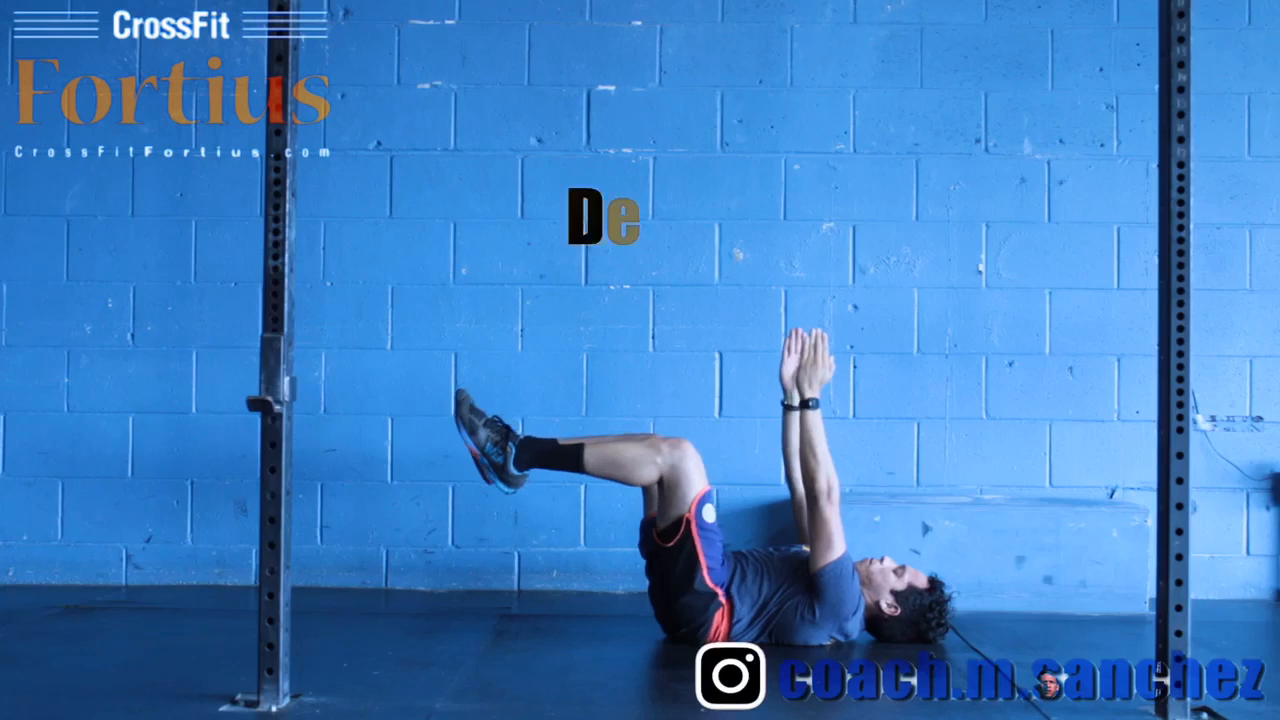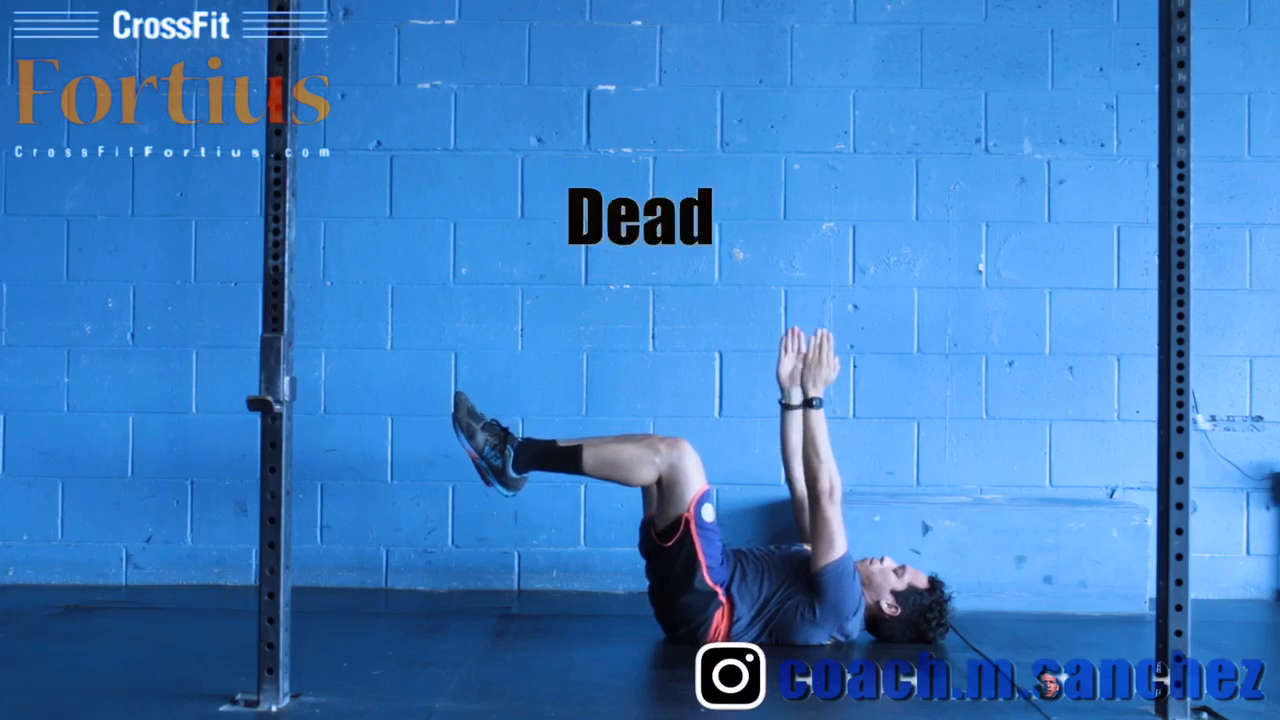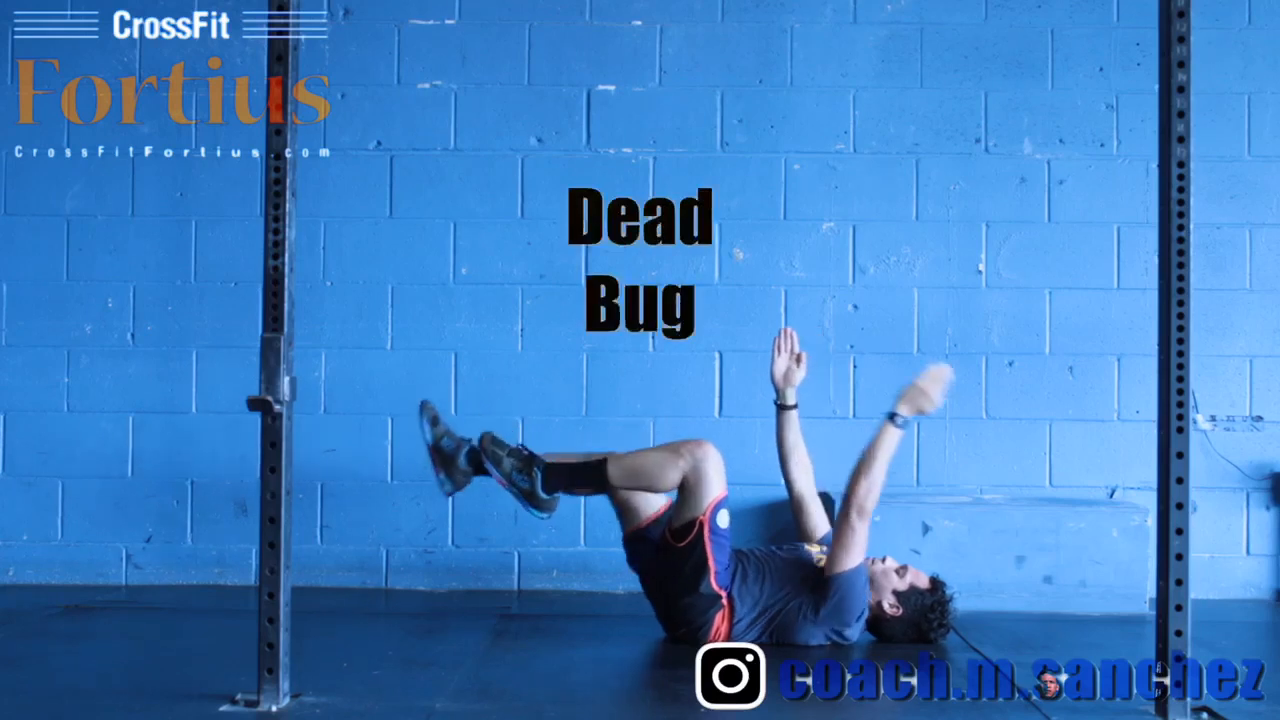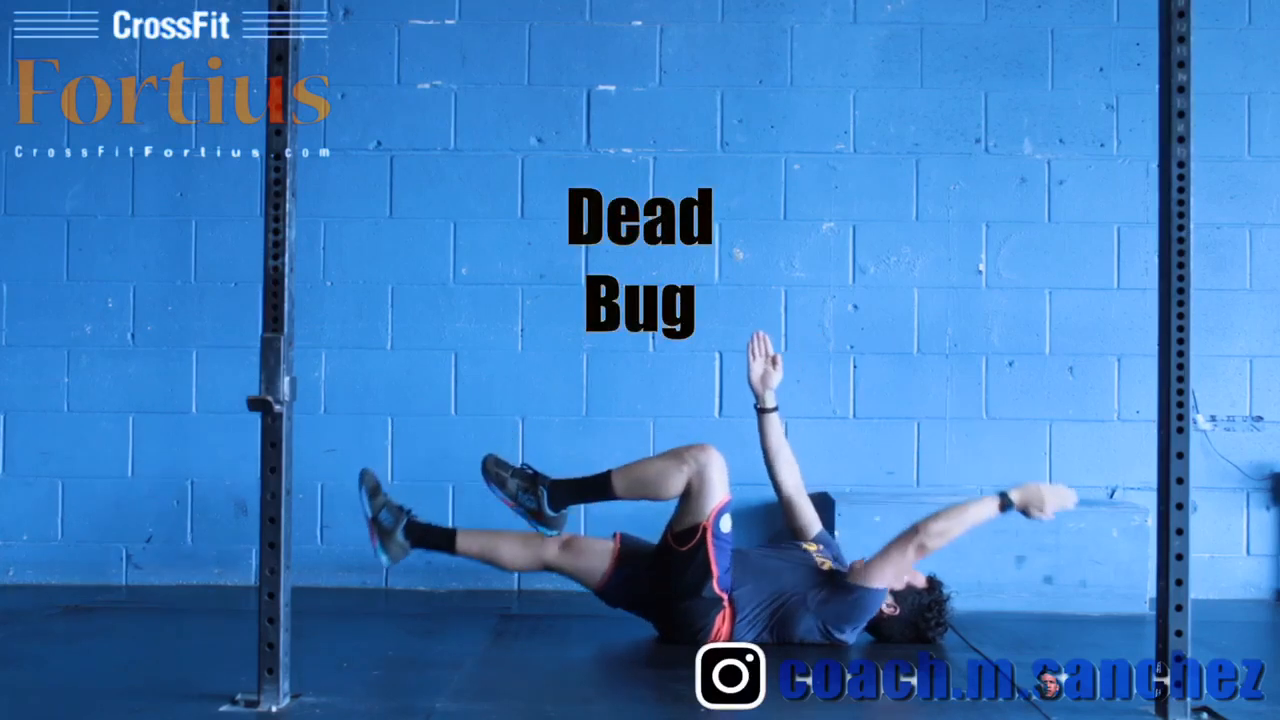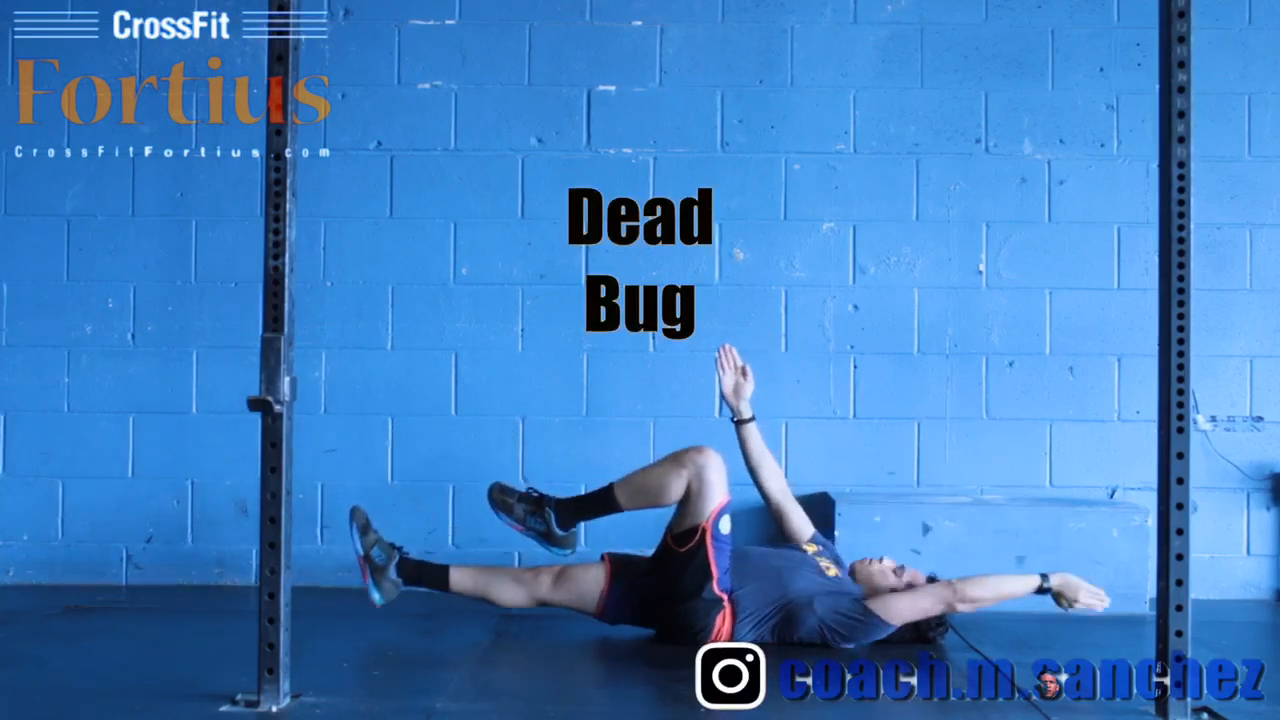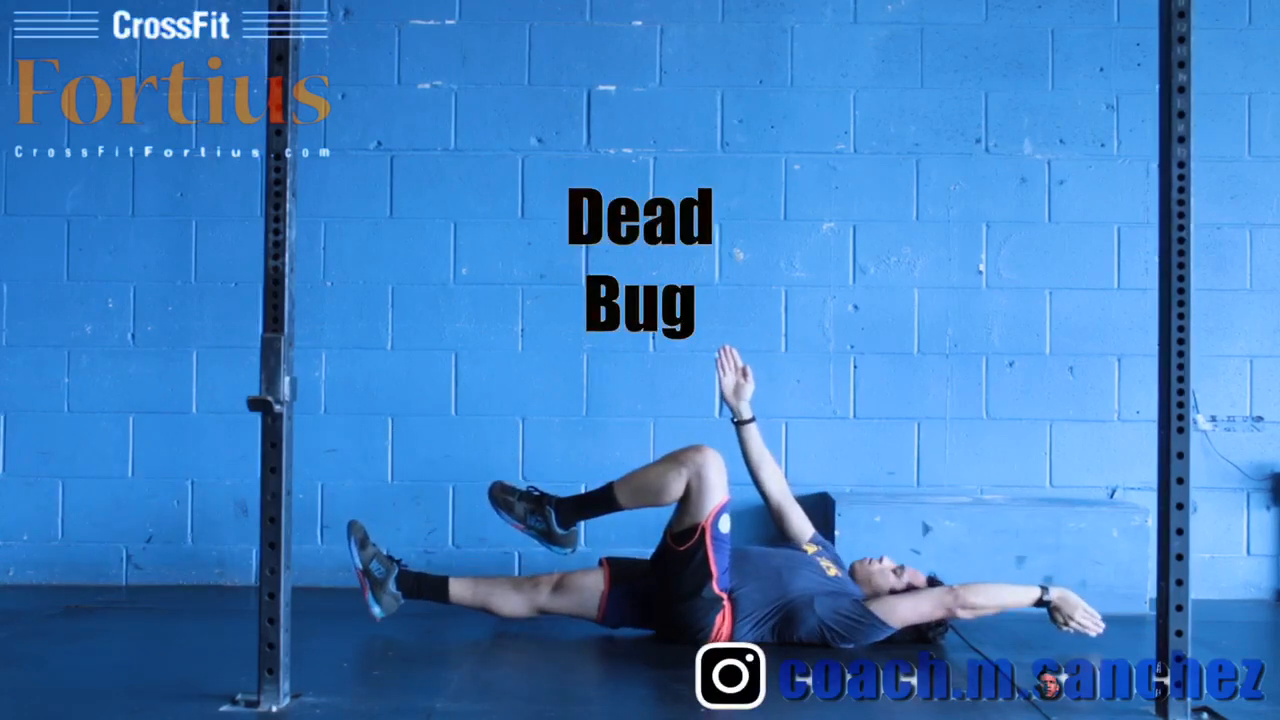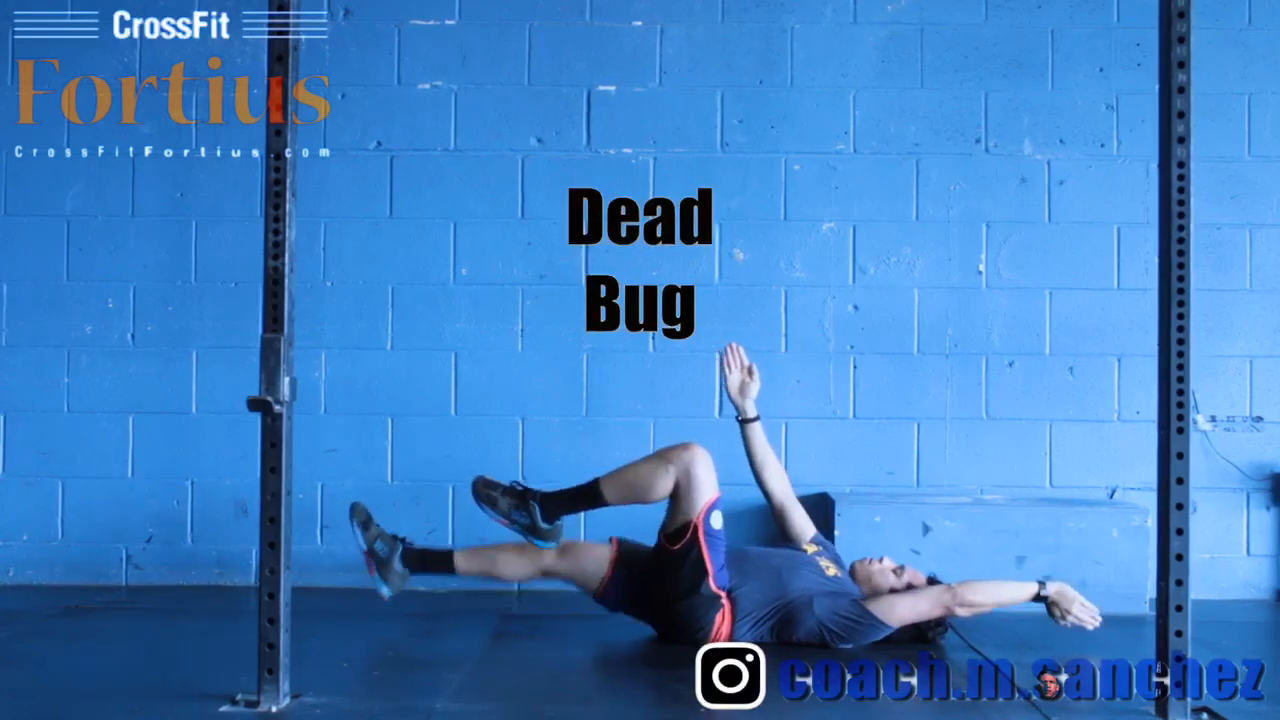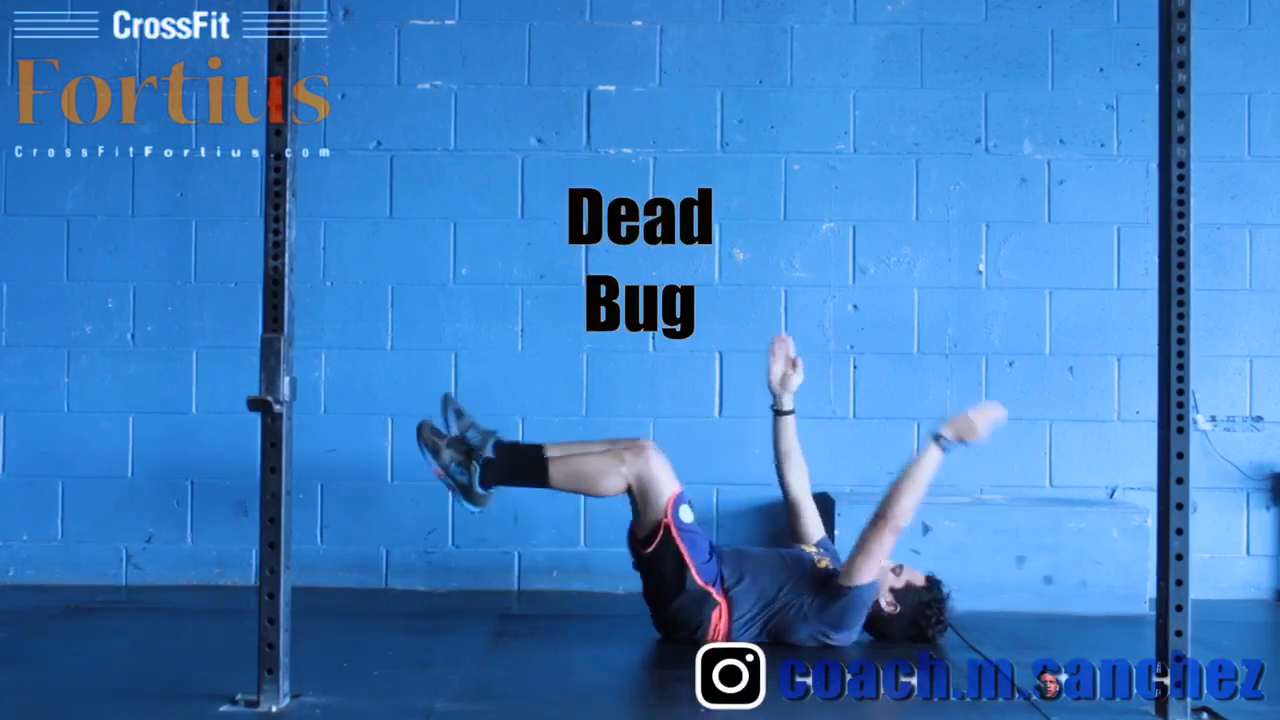
dt=0.5s
person 1, frame 1
left shoulder: (841, 604)
right shoulder: (839, 580)
left elbow: (825, 496)
right elbow: (801, 484)
left wrist: (811, 397)
right wrist: (792, 395)
left hip: (703, 604)
right hip: (697, 588)
left knee: (678, 453)
right knee: (660, 453)
left ankle: (518, 454)
right ankle: (517, 453)
person 1, frame 2
left shoulder: (842, 601)
right shoulder: (839, 578)
left elbow: (826, 496)
right elbow: (801, 485)
left wrist: (814, 395)
right wrist: (792, 393)
left hip: (703, 603)
right hip: (698, 588)
left knee: (676, 454)
right knee: (656, 453)
left ankle: (518, 459)
right ankle: (516, 454)
person 1, frame 3
left shoulder: (844, 608)
right shoulder: (833, 560)
left elbow: (858, 506)
right elbow: (803, 486)
left wrist: (900, 415)
right wrist: (788, 395)
left hip: (702, 605)
right hip: (690, 589)
left knee: (702, 455)
right knee: (610, 471)
left ankle: (546, 479)
right ankle: (467, 460)
person 1, frame 4
left shoulder: (848, 609)
right shoulder: (832, 562)
left elbow: (918, 538)
right elbow: (791, 484)
left wrist: (1009, 499)
right wrist: (767, 398)
left hip: (704, 606)
right hip: (680, 589)
left knee: (704, 461)
right knee: (556, 549)
left ankle: (554, 494)
right ankle: (411, 533)
person 1, frame 5
left shoulder: (860, 616)
right shoulder: (828, 559)
left elbow: (954, 594)
right elbow: (775, 489)
left wrist: (1048, 581)
right wrist: (743, 410)
left hip: (703, 608)
right hip: (674, 592)
left knee: (702, 462)
right knee: (542, 583)
left ankle: (560, 515)
right ankle: (400, 571)
person 1, frame 6
left shoulder: (860, 615)
right shoulder: (827, 560)
left elbow: (955, 601)
right elbow: (776, 490)
left wrist: (1046, 594)
right wrist: (744, 409)
left hip: (704, 606)
right hip: (674, 591)
left knee: (702, 461)
right knee: (541, 592)
left ankle: (562, 515)
right ankle: (400, 585)
person 1, frame 7
left shoulder: (860, 618)
right shoulder: (829, 563)
left elbow: (952, 597)
right elbow: (777, 487)
left wrist: (1042, 587)
right wrist: (747, 408)
left hip: (703, 607)
right hip: (677, 593)
left knee: (693, 459)
right knee: (552, 554)
left ankle: (542, 505)
right ankle: (408, 560)
person 1, frame 8
left shoulder: (846, 612)
right shoulder: (825, 562)
left elbow: (886, 526)
right elbow: (796, 485)
left wrist: (942, 439)
right wrist: (783, 399)
left hip: (700, 603)
right hip: (701, 587)
left knee: (642, 463)
right knee: (639, 451)
left ankle: (483, 476)
right ankle: (494, 453)
